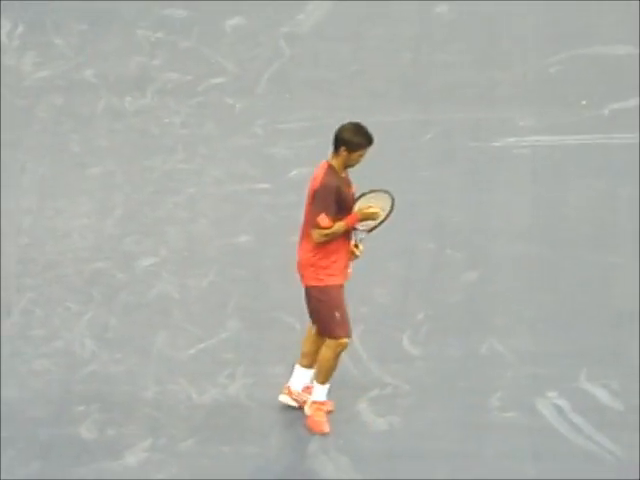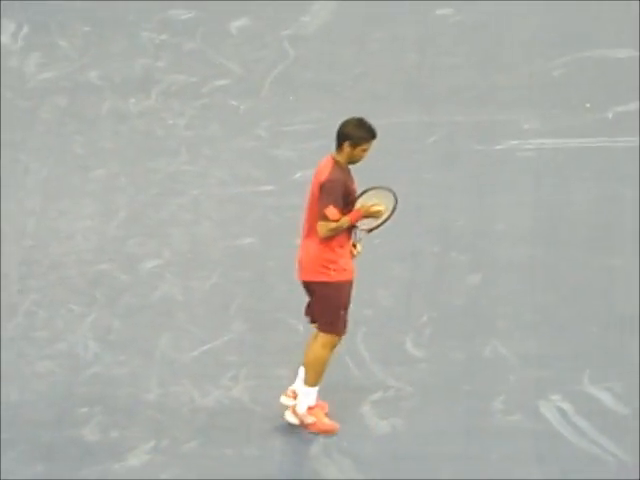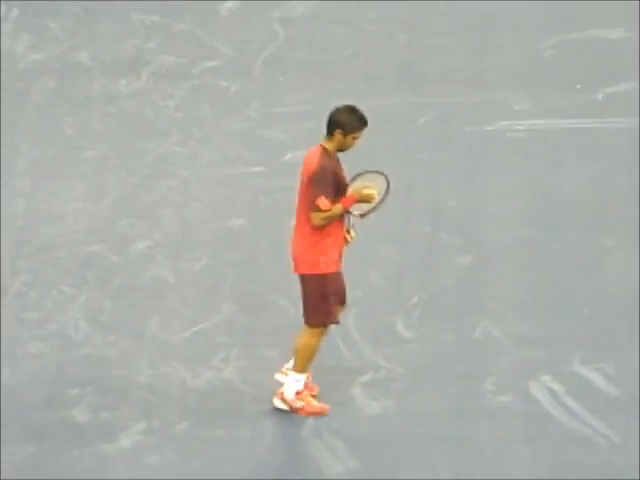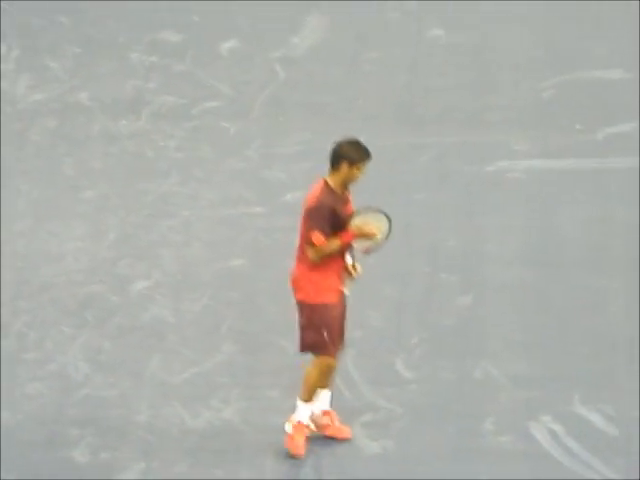
dt=0.2s
person 1, frame 1
left shoulder: (337, 174)
right shoulder: (328, 184)
right elbow: (319, 234)
left wrist: (349, 242)
right wrist: (357, 218)
left hip: (328, 266)
right hip: (322, 272)
left knee: (321, 331)
right knee: (339, 339)
left ankle: (296, 388)
right ankle: (316, 400)
person 1, frame 2
left shoulder: (333, 168)
right shoulder: (336, 178)
right elbow: (326, 228)
left wrist: (347, 242)
right wrist: (360, 213)
left hip: (317, 264)
right hip: (327, 268)
left knee: (324, 331)
right knee: (329, 336)
left ankle: (298, 392)
right ankle: (303, 408)
person 1, frame 3
left shoulder: (326, 157)
right shoulder: (323, 167)
right elbow: (319, 217)
left wrist: (342, 229)
right wrist: (354, 199)
left hip: (325, 252)
right hip: (316, 257)
left knee: (335, 307)
right knee: (317, 325)
left ankle: (292, 370)
right ankle: (290, 394)
person 1, frame 4
left shoulder: (340, 193)
right shoulder: (321, 203)
right elbow: (315, 253)
left wrist: (347, 261)
right wrist: (352, 236)
left hip: (332, 286)
right hip: (314, 290)
left knee: (333, 351)
right knee: (324, 358)
left ankle: (321, 413)
right ankle: (299, 420)
